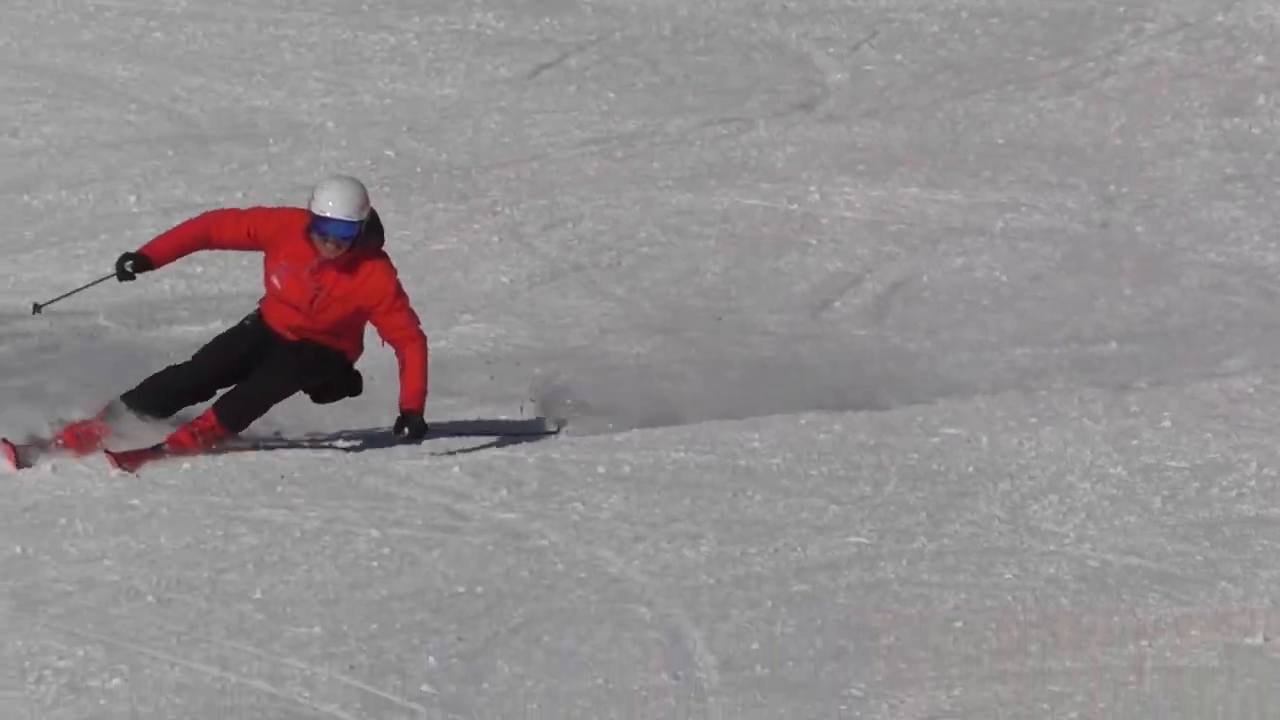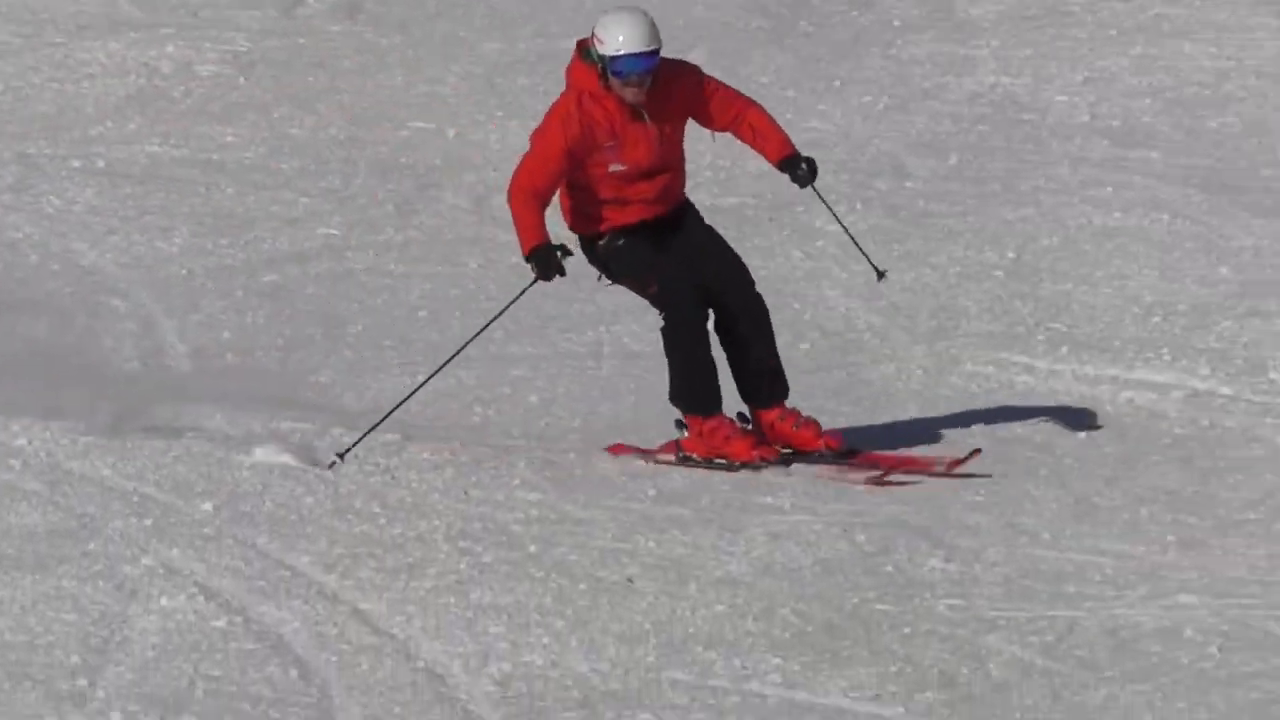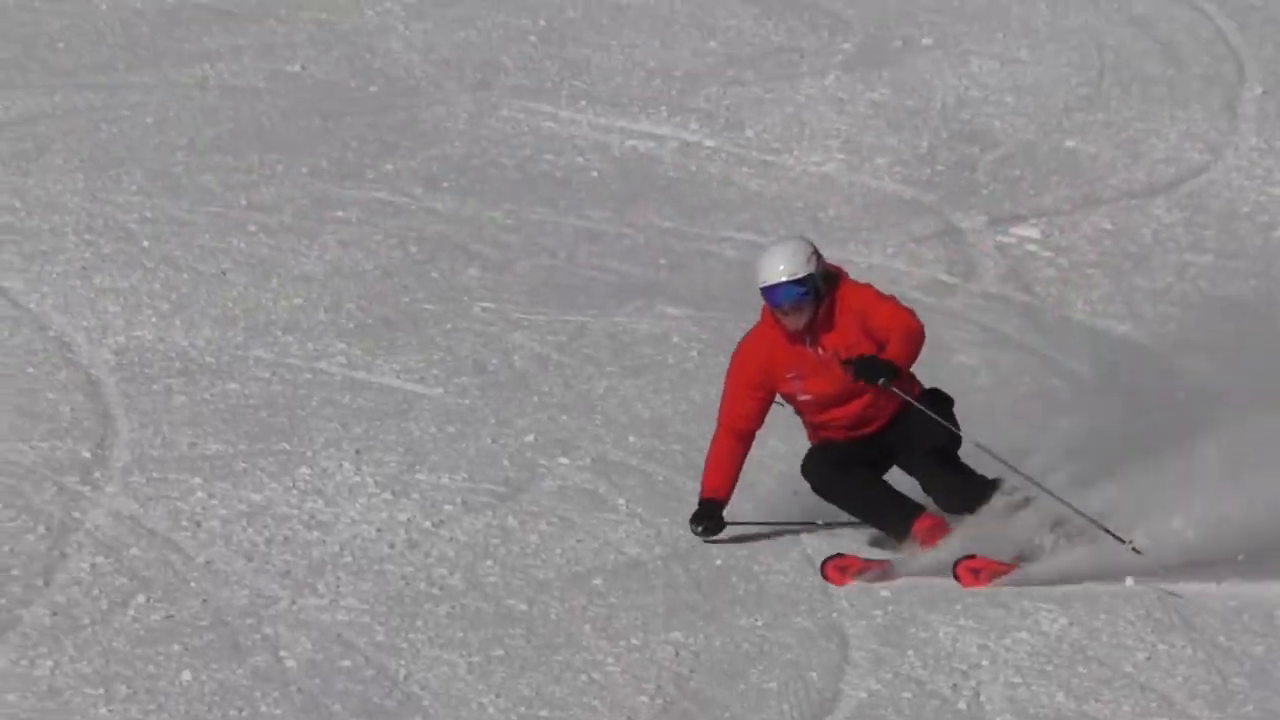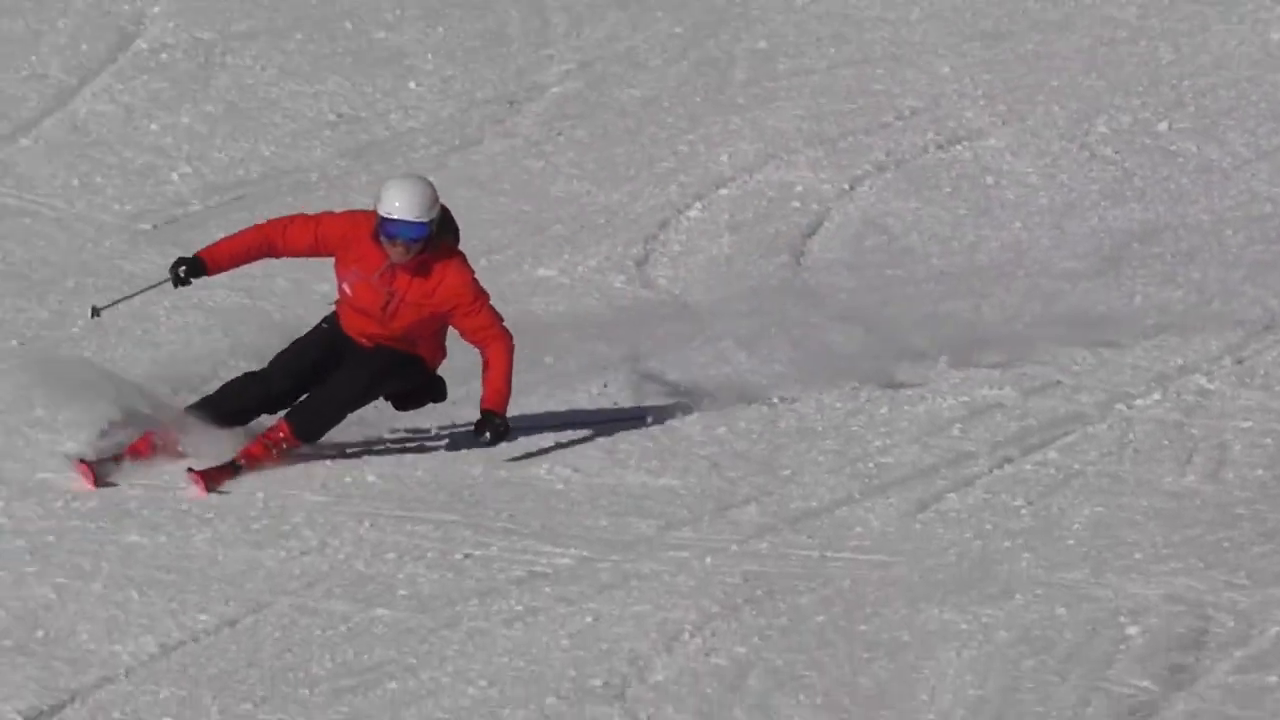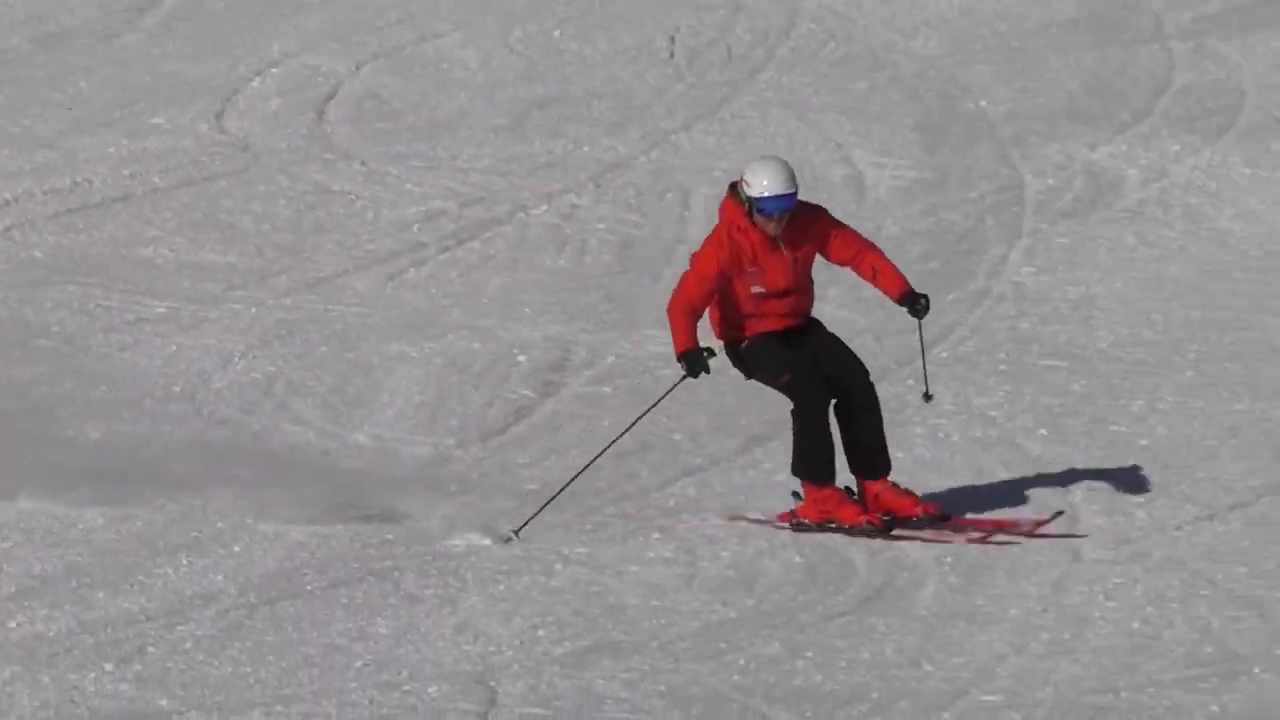
dt=1s
person 1, frame 1
left shoulder: (374, 277)
right shoulder: (284, 226)
left elbow: (410, 339)
right elbow: (216, 227)
left wrist: (412, 409)
right wrist: (149, 256)
left hip: (321, 355)
right hip: (268, 328)
left knee: (293, 365)
right knee: (198, 375)
left ankle: (207, 428)
right ankle: (106, 424)
person 1, frame 2
left shoulder: (675, 82)
right shoulder: (571, 115)
left elbow: (736, 109)
right elbow: (528, 186)
left wrist: (785, 154)
right wrist: (536, 247)
left hip: (669, 218)
right hip: (610, 234)
left knee: (739, 292)
right knee: (684, 296)
left ankle: (773, 416)
right ankle: (708, 427)
person 1, frame 3
left shoulder: (852, 299)
right shoulder: (758, 351)
left elbow: (907, 328)
right elbow: (734, 428)
left wrist: (889, 365)
right wrist: (712, 499)
left hip: (902, 415)
right hip: (843, 442)
left knee: (943, 480)
right knee: (819, 469)
right ankle: (927, 530)
person 1, frame 4
left shoulder: (450, 276)
right shoulder: (353, 230)
left elbow: (495, 339)
right elbow: (280, 233)
left wrist: (493, 409)
right wrist: (206, 260)
left hip: (401, 360)
right hip: (344, 334)
left knee: (367, 373)
right knee: (272, 382)
left ankle: (284, 436)
right ankle: (174, 432)
person 1, frame 5
left shoulder: (809, 220)
right shoulder: (724, 243)
left elbow: (858, 250)
right elbow: (684, 301)
left wrist: (903, 292)
right wrist: (687, 350)
left hip: (799, 327)
right hip: (749, 339)
left knee: (856, 381)
right knee: (810, 384)
left ankle: (876, 487)
right ankle: (823, 495)
